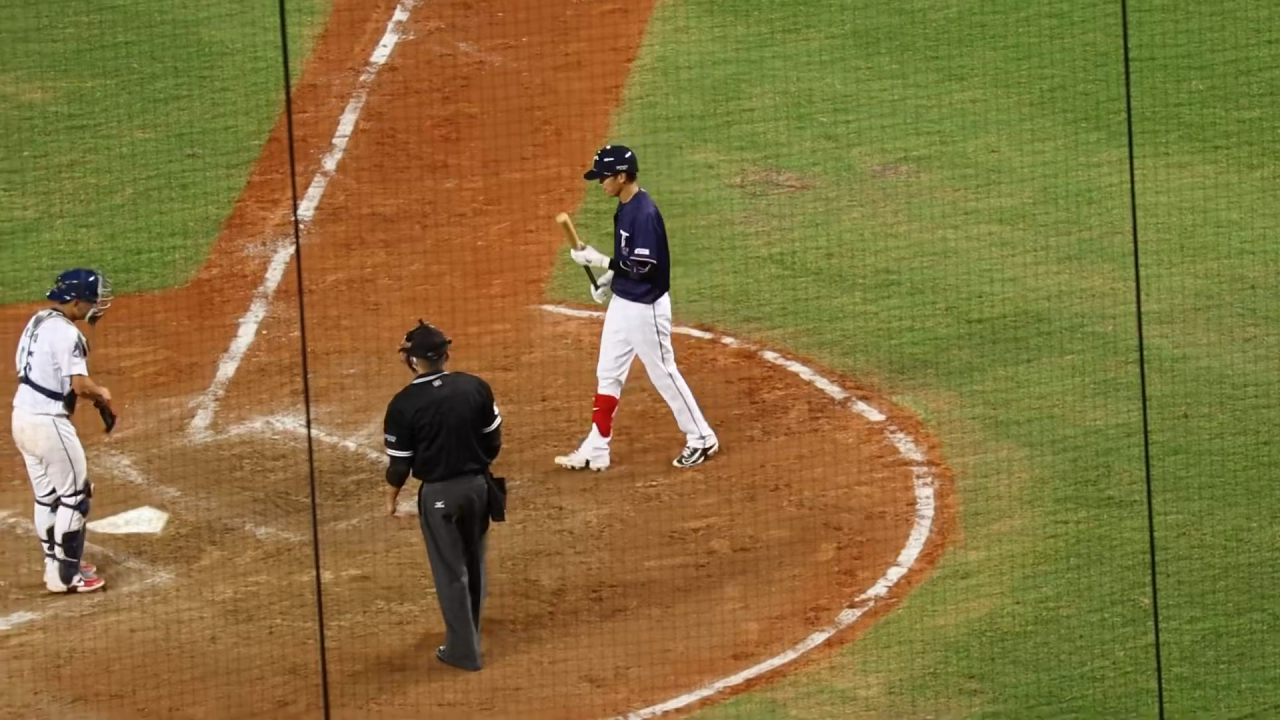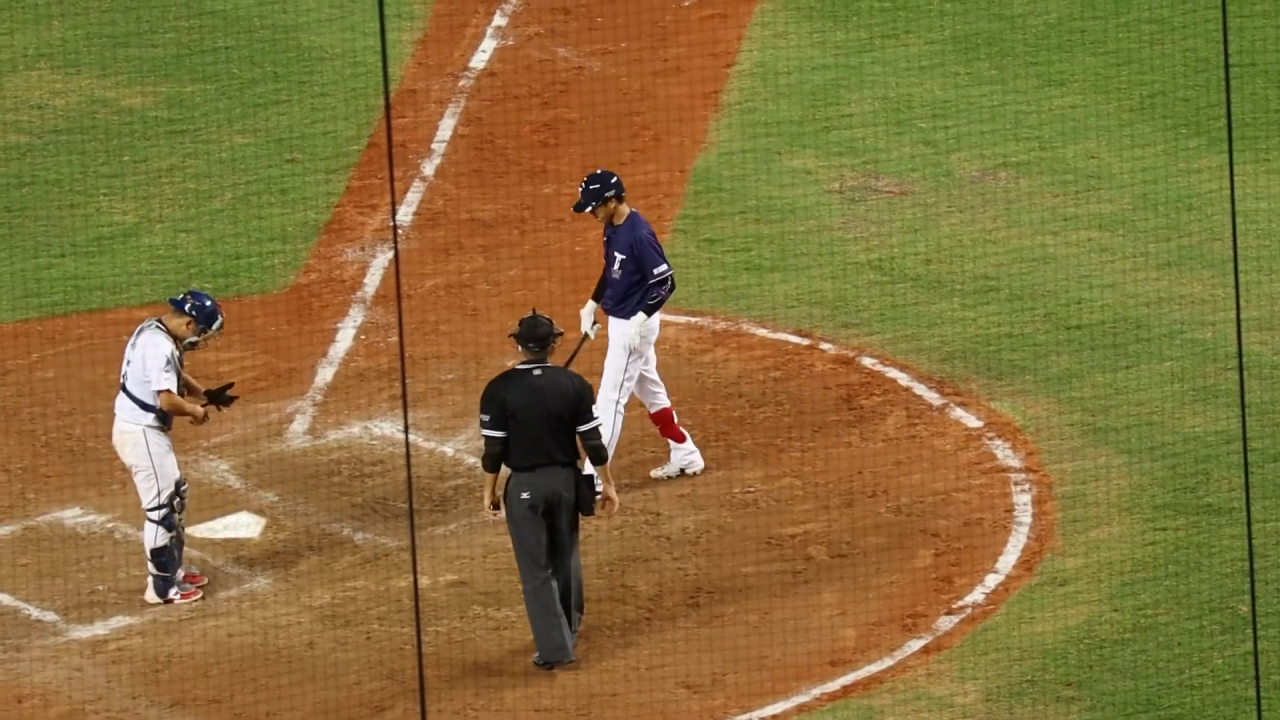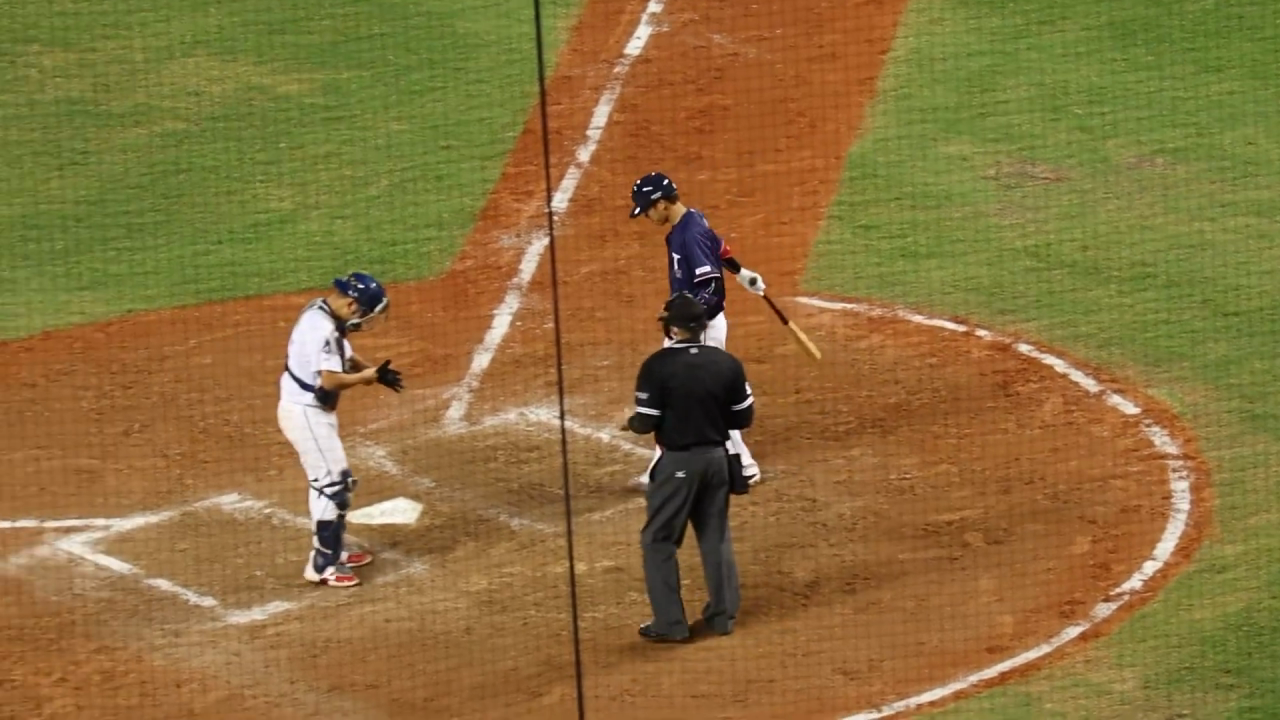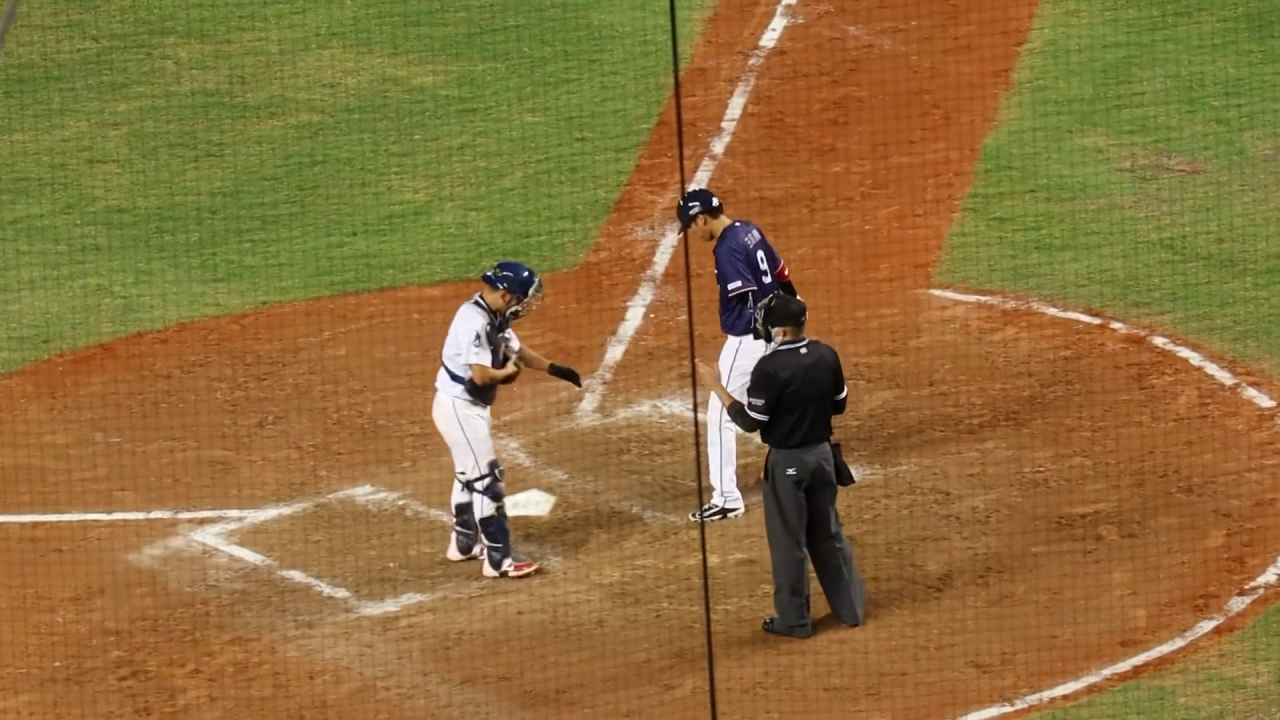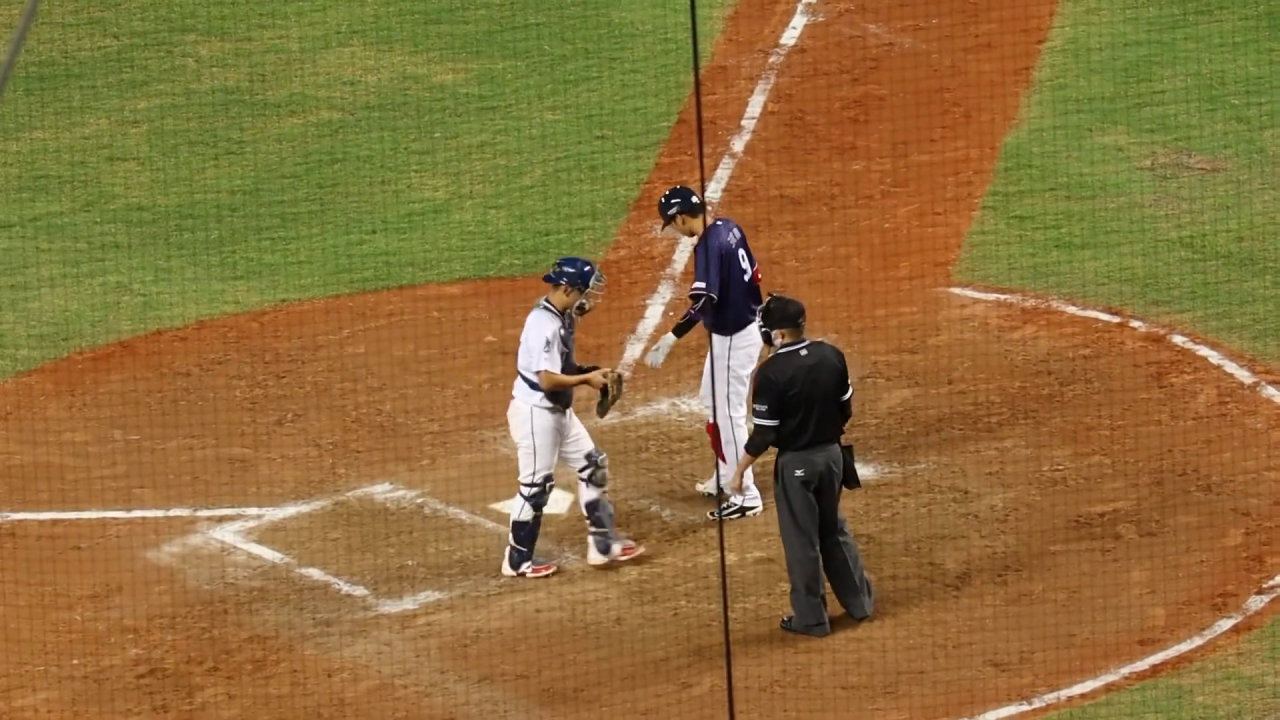
dt=0.5s
person 1, frame 1
left shoulder: (404, 404)
right shoulder: (476, 387)
left elbow: (400, 464)
right elbow: (493, 442)
left wrist: (391, 498)
left hip: (439, 494)
right hip: (478, 485)
left knee: (450, 572)
right knee: (474, 560)
left ankle: (464, 650)
right ankle: (468, 626)
person 1, frame 2
left shoulder: (500, 388)
right shoulder: (574, 384)
left elbow: (494, 449)
right elbow: (593, 441)
left wrist: (489, 491)
right wrist: (607, 484)
left hip: (525, 485)
right hip: (565, 479)
left knee: (535, 568)
right knee: (566, 559)
left ankle: (555, 646)
right ankle: (567, 631)
person 1, frame 3
left shoulder: (658, 365)
right shoulder: (727, 363)
left elbow: (647, 422)
right elbow: (743, 417)
left wrist: (629, 422)
left hip: (678, 464)
right hip: (716, 458)
left knee: (659, 541)
right knee: (717, 539)
left ankle: (669, 621)
right ankle: (723, 615)
person 1, frame 4
left shoulder: (770, 368)
right shoulder: (827, 356)
left elbow: (751, 421)
right elbow: (838, 405)
left wrist: (717, 388)
left hip: (788, 461)
right hip: (823, 454)
left knee: (788, 541)
right knee: (828, 533)
left ankle: (794, 619)
right ankle: (850, 607)
person 1, frame 5
left shoulder: (771, 371)
right shoulder: (832, 356)
left elbow: (764, 433)
right elbow: (843, 411)
left wrist: (741, 469)
left hip: (796, 463)
right hip: (830, 455)
left knee: (800, 540)
right knee: (833, 530)
left ankle: (811, 618)
right ankle: (859, 600)
person 2, frame 1
left shoulder: (645, 213)
right shoulder: (625, 206)
left elbow: (643, 267)
left wrist: (599, 261)
right wrist: (609, 279)
left hip: (645, 308)
right hip: (622, 303)
left knee: (663, 375)
right knee: (607, 376)
left ankle: (701, 438)
right ankle: (596, 450)
person 2, frame 2
left shoulder: (639, 233)
right shoulder: (612, 227)
left elbow: (665, 283)
left wrist: (639, 321)
right wrist: (592, 305)
left hip: (634, 325)
right hip: (620, 322)
left knee: (610, 400)
right knee: (650, 392)
right ankle: (686, 457)
person 2, frame 3
left shoulder: (690, 233)
right shoulder: (690, 221)
left elbow: (709, 286)
right elbow: (719, 248)
right wrist: (742, 273)
left hip: (702, 326)
left ankle: (744, 464)
person 2, frame 4
left shoulder: (727, 248)
right shoulder: (748, 230)
left elbow: (748, 299)
right elbow: (778, 269)
left wrist: (759, 345)
right wrist: (794, 302)
left hip: (748, 339)
left knee: (720, 415)
left ankle: (726, 498)
person 2, frame 5
left shoulder: (708, 247)
right shoulder: (730, 228)
left elbow: (702, 303)
right elbow: (753, 274)
left wrist: (669, 339)
right wrist: (760, 313)
left hip: (732, 338)
right hip: (748, 327)
left knee: (729, 414)
right knee: (713, 403)
left ankle: (747, 496)
right ankle: (725, 476)
person 3, frame 1
left shoulder: (39, 320)
right shoulder: (66, 333)
right elbow: (79, 385)
left wrist: (97, 393)
right wrist: (102, 394)
left hip: (24, 417)
right hip: (48, 422)
left knee: (47, 495)
right knee: (74, 493)
left ankle: (56, 562)
right ankle: (66, 574)
person 3, frame 2
left shoulder: (153, 330)
right shoulder: (161, 345)
left elbow: (175, 376)
right elbow: (168, 401)
left wrist: (206, 395)
right wrist: (195, 411)
left hip: (145, 428)
right hip: (142, 432)
left knee: (174, 495)
right knee: (161, 507)
left ankle: (173, 568)
right ankle: (161, 585)
person 3, frame 3
left shoulder: (325, 317)
right shoulder: (321, 326)
left elbow: (347, 359)
right elbow: (330, 380)
left wrist: (374, 374)
right wrist: (363, 376)
left hip: (312, 410)
right hip: (305, 413)
left knee: (322, 482)
right knee: (337, 483)
left ankle: (331, 552)
right ankle: (323, 564)
person 3, frame 4
left shoulder: (492, 315)
right shoulder: (474, 320)
left elbow: (516, 349)
right elbow: (481, 374)
left wrist: (554, 369)
right wrist: (506, 372)
left hip: (471, 405)
right hip: (459, 406)
left knee: (470, 475)
right knee: (487, 477)
left ankle: (464, 541)
right ankle: (498, 558)
person 3, frame 5
left shoulder: (560, 316)
right shoulder: (545, 324)
right elbow: (549, 380)
left wrist: (581, 370)
right wrist: (588, 378)
left hip: (558, 411)
right hip: (535, 413)
left knee: (593, 468)
right knee: (535, 486)
left ankle: (603, 544)
right ankle: (517, 560)
